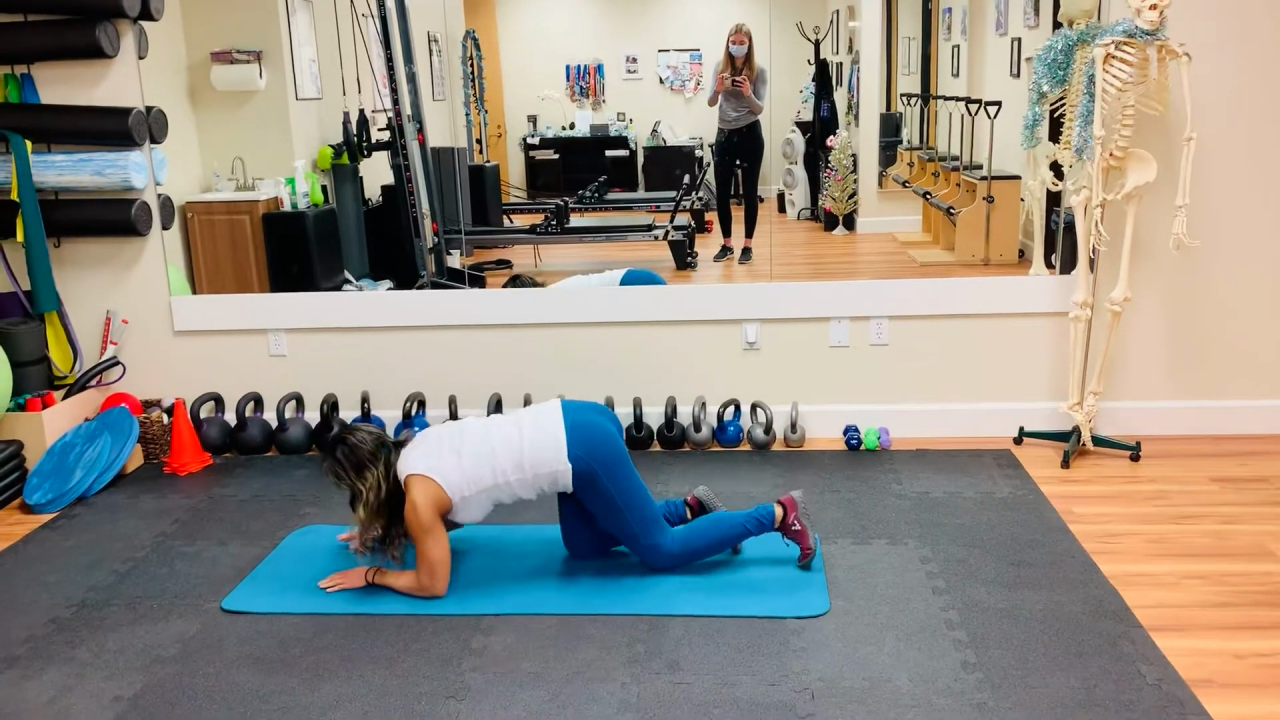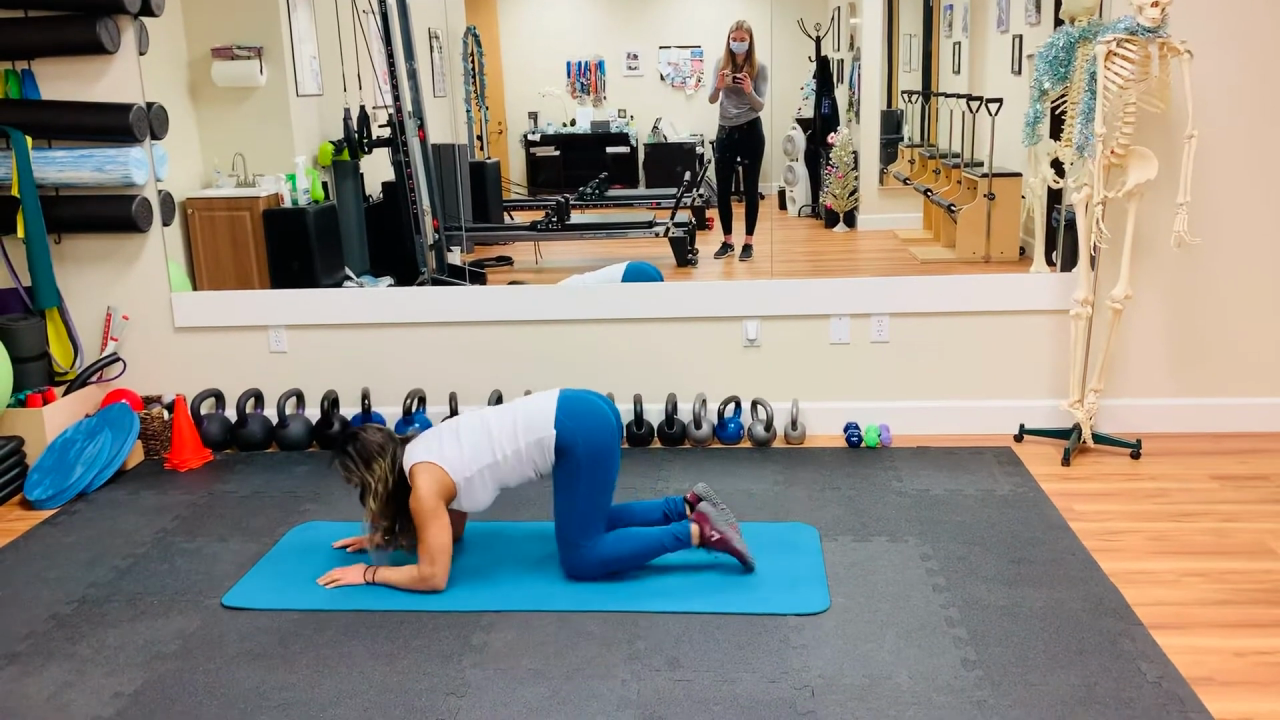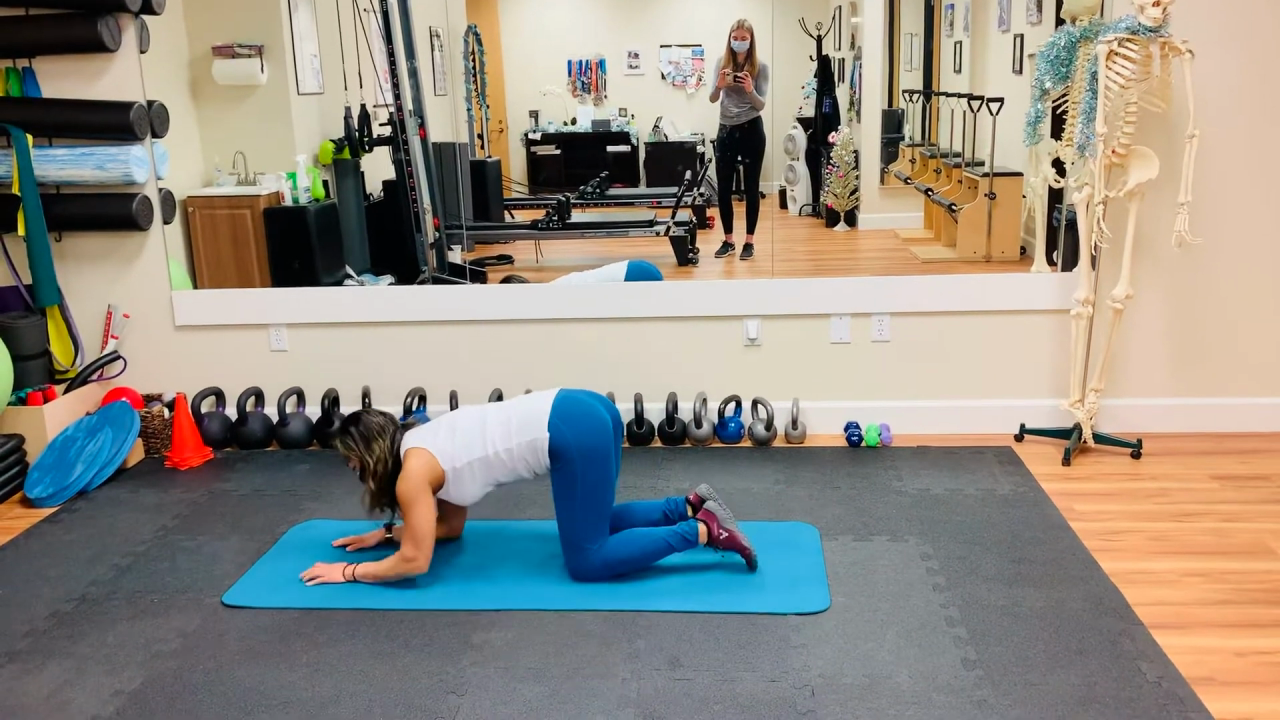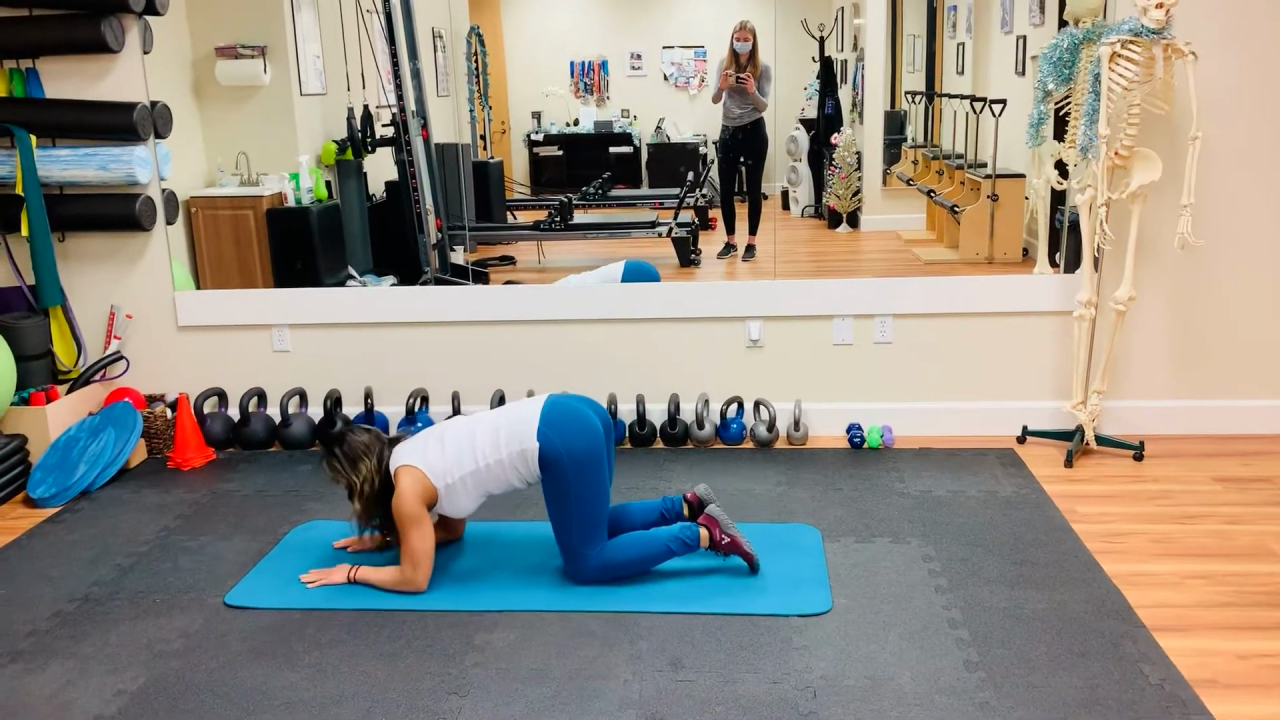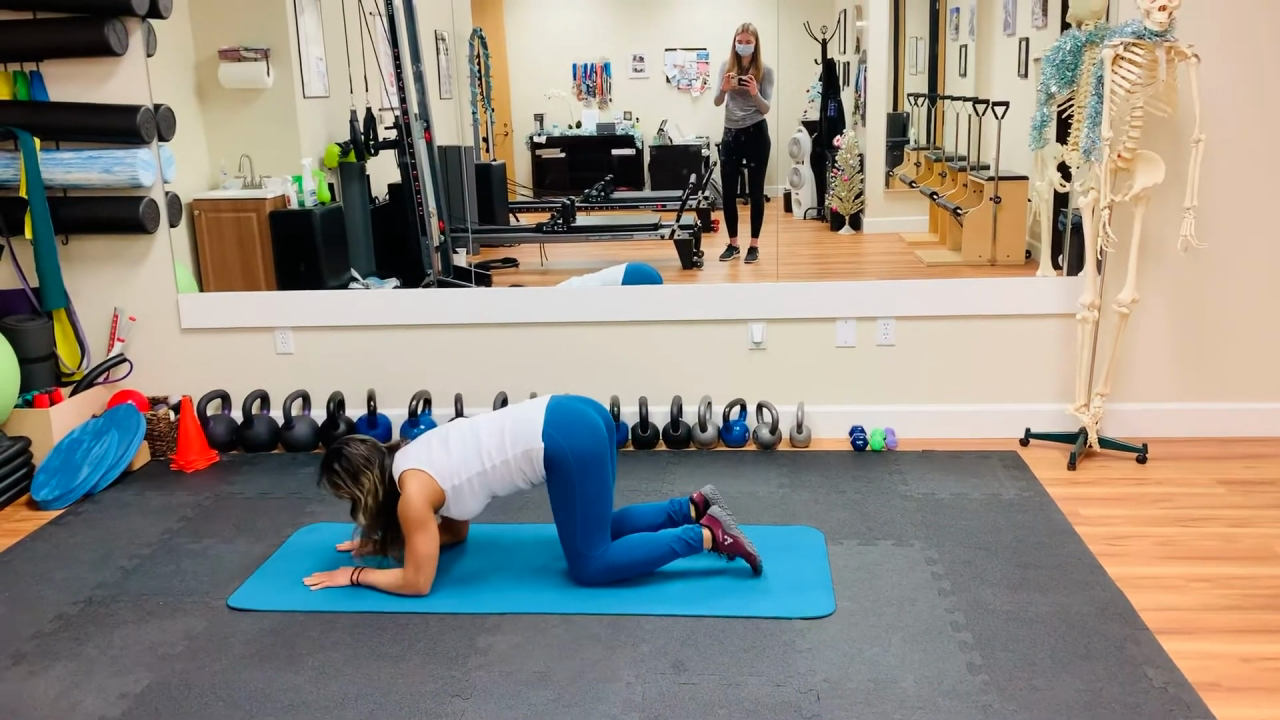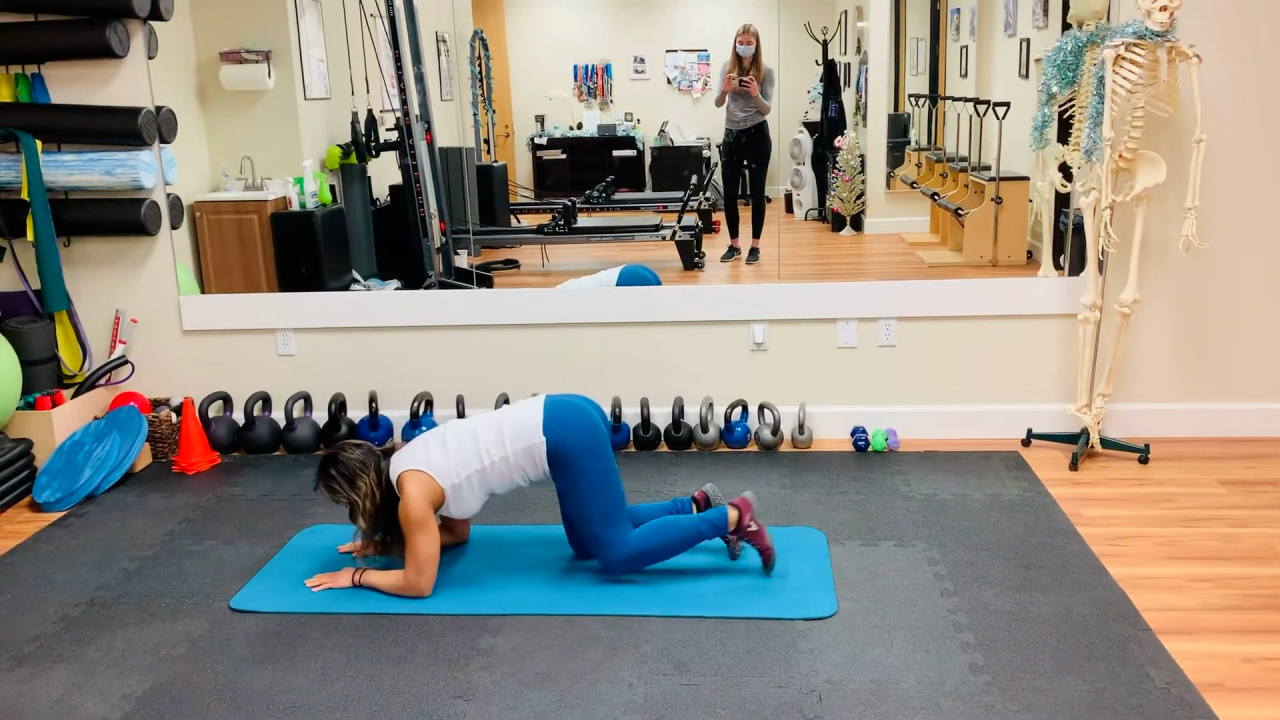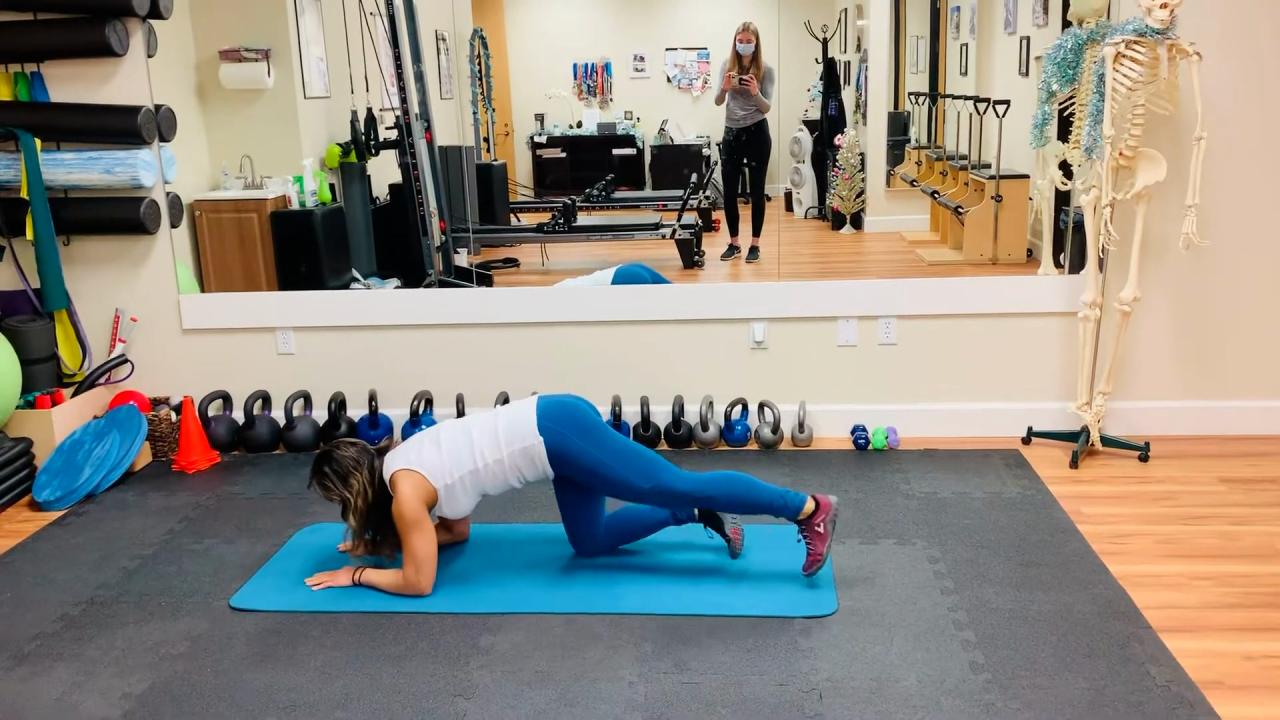
dt=0.3s
person 1, frame 1
left shoulder: (417, 496)
right shoulder: (419, 442)
left elbow: (433, 585)
left wrist: (368, 575)
right wrist: (376, 533)
left hip: (582, 450)
right hip: (575, 418)
left knee: (660, 550)
right knee: (583, 546)
left ankle: (778, 514)
right ankle: (690, 507)
person 1, frame 2
left shoulder: (423, 482)
right shoulder: (421, 450)
left elbow: (432, 576)
right elbow: (452, 529)
left wrist: (368, 574)
right wrist: (385, 537)
left hip: (580, 427)
right hip: (583, 412)
left knee: (582, 559)
right knee: (584, 528)
left ankle: (696, 532)
right ankle: (689, 505)
person 1, frame 3
left shoulder: (414, 471)
right shoulder: (427, 447)
left elbow: (415, 561)
right elbow: (450, 527)
left wrist: (349, 572)
right wrist: (386, 533)
left hip: (574, 432)
right hip: (586, 411)
left knee: (587, 561)
right knee: (590, 525)
left ankle: (703, 531)
right ankle: (692, 506)
person 1, frame 4
left shoulder: (406, 488)
right shoulder: (409, 452)
left elbow: (415, 579)
right elbow: (450, 528)
left wrist: (350, 573)
right wrist: (384, 536)
left hip: (564, 438)
right hip: (574, 414)
left knee: (586, 563)
right knee: (591, 527)
left ankle: (704, 534)
right ankle: (689, 505)
person 1, frame 5
left shoulder: (413, 491)
right shoulder: (407, 456)
left elbow: (417, 582)
right elbow: (454, 530)
left wrist: (354, 574)
right wrist: (381, 541)
left hip: (568, 440)
right hip: (576, 416)
left knee: (589, 565)
right knee: (592, 533)
left ankle: (707, 536)
right ankle: (694, 507)
person 1, frame 6
left shoulder: (411, 491)
right shoulder: (405, 460)
left elbow: (418, 583)
right elbow: (455, 530)
left wrist: (354, 576)
right wrist: (381, 540)
left hip: (567, 431)
right hip: (566, 416)
left knee: (619, 554)
right knee: (587, 543)
left ankle: (734, 517)
right ankle: (695, 505)
person 1, frame 7
left shoulder: (404, 491)
right shoulder: (400, 457)
left elbow: (418, 581)
right elbow: (454, 529)
left wrist: (356, 575)
right wrist: (377, 540)
left hip: (556, 434)
right hip: (556, 419)
left knee: (674, 486)
right knee: (591, 542)
left ankle: (808, 509)
right ankle: (700, 507)
person 2, frame 1
left shoulder: (758, 71)
right shoulder: (720, 67)
left elbow: (759, 109)
right elbow: (711, 103)
left wrist: (748, 94)
right wrist: (717, 89)
left hip: (749, 134)
right hip: (724, 134)
left knee: (749, 192)
right knee: (722, 192)
left ankle: (747, 246)
right ankle: (727, 244)
person 2, frame 2
left shoulder: (759, 68)
right shoulder: (721, 64)
left elbow: (760, 106)
right elbow: (712, 100)
left wrist: (749, 91)
right wrist: (718, 87)
left hip: (750, 131)
right hip: (725, 131)
left knee: (750, 189)
right knee: (722, 189)
left ankle: (748, 242)
right ankle: (727, 241)
person 2, frame 3
left shoulder: (760, 67)
right shoulder: (722, 63)
left elbow: (761, 105)
right elbow: (712, 99)
left wrist: (749, 90)
right wrist: (719, 86)
left hip: (751, 130)
right hip: (726, 130)
left knee: (751, 188)
right knee: (724, 188)
left ankle: (749, 242)
right ankle: (728, 240)
person 2, frame 4
left shoulder: (763, 68)
right shoulder: (724, 64)
left elbow: (764, 106)
right elbow: (715, 100)
left wrist: (752, 91)
right wrist: (721, 86)
left hip: (753, 131)
right hip: (728, 131)
left knee: (753, 189)
right knee: (726, 189)
left ankle: (751, 243)
right ankle: (730, 241)
person 2, frame 5
left shoulder: (765, 71)
right shoulder: (726, 67)
left elbow: (766, 108)
right elbow: (717, 102)
left wrist: (754, 93)
right wrist: (724, 89)
left hip: (756, 134)
right hip: (731, 134)
left knee: (755, 191)
right knee: (728, 192)
left ankle: (753, 245)
right ankle: (732, 244)
person 2, frame 6
left shoulder: (766, 72)
right shoulder: (727, 68)
left elbow: (767, 109)
right elbow: (718, 104)
left wrist: (755, 94)
right wrist: (724, 90)
left hip: (757, 135)
right hip: (732, 135)
left knee: (756, 192)
right knee: (729, 193)
left ankle: (755, 246)
right ankle: (734, 245)
person 2, frame 7
left shoulder: (765, 69)
right shoulder: (727, 66)
left elbow: (767, 107)
right elbow: (718, 102)
left wrist: (755, 93)
right wrist: (724, 88)
left hip: (757, 133)
right hip: (732, 133)
left knee: (756, 191)
right knee: (729, 191)
left ankle: (755, 244)
right ankle: (734, 243)
